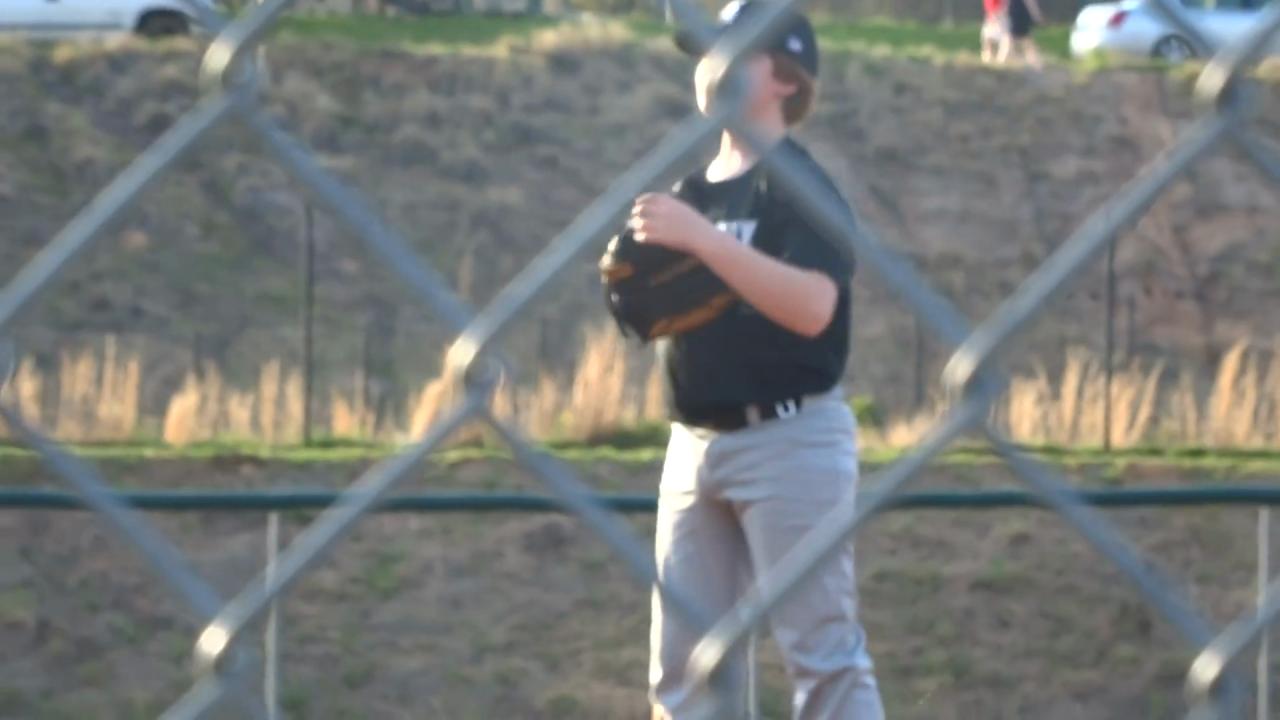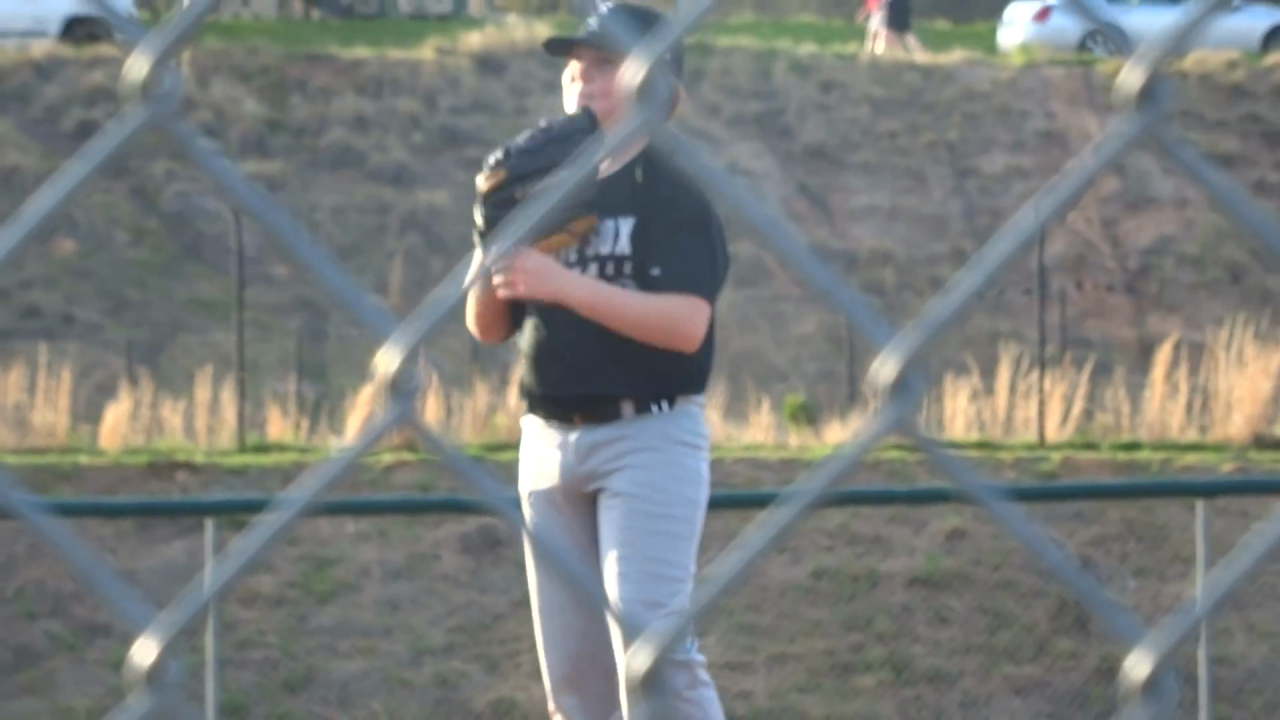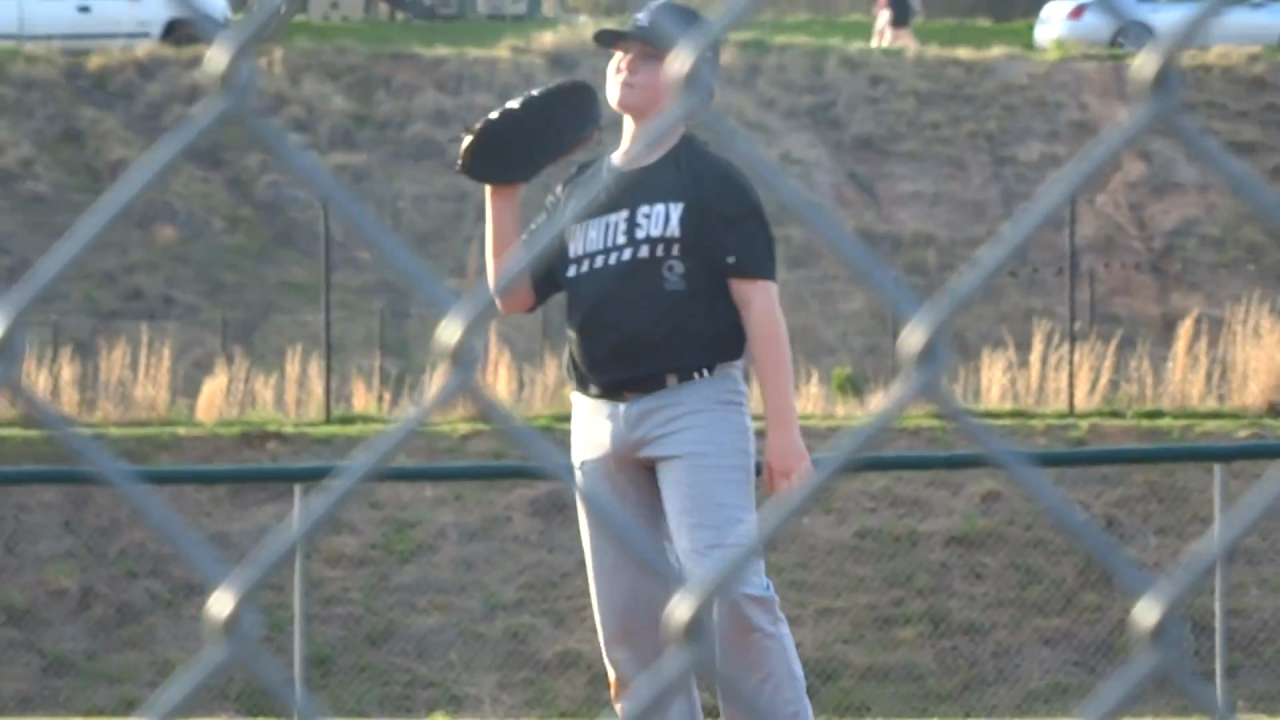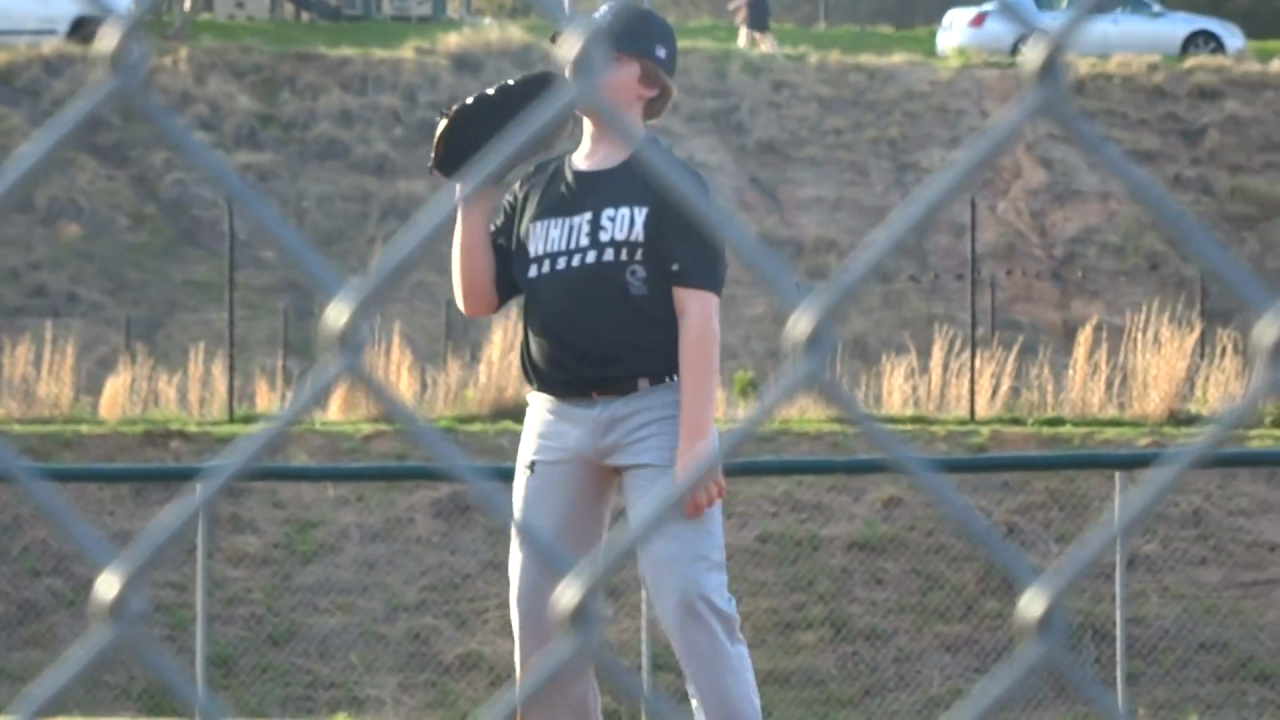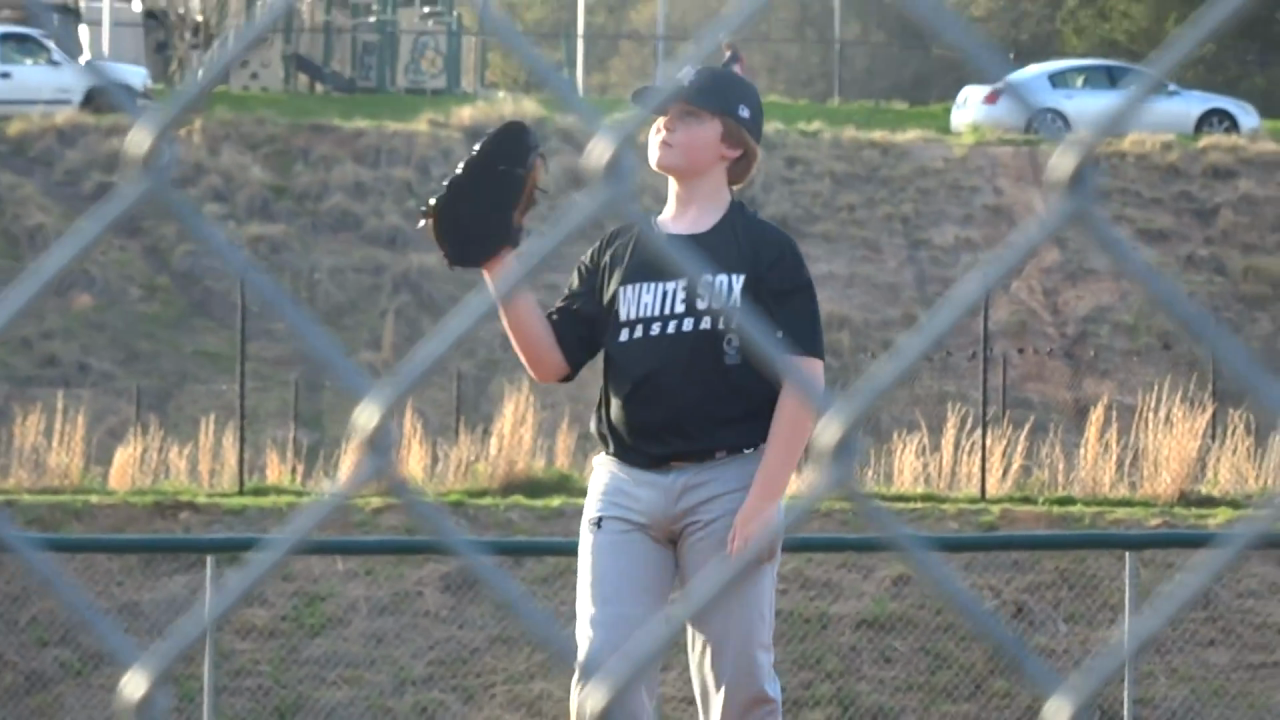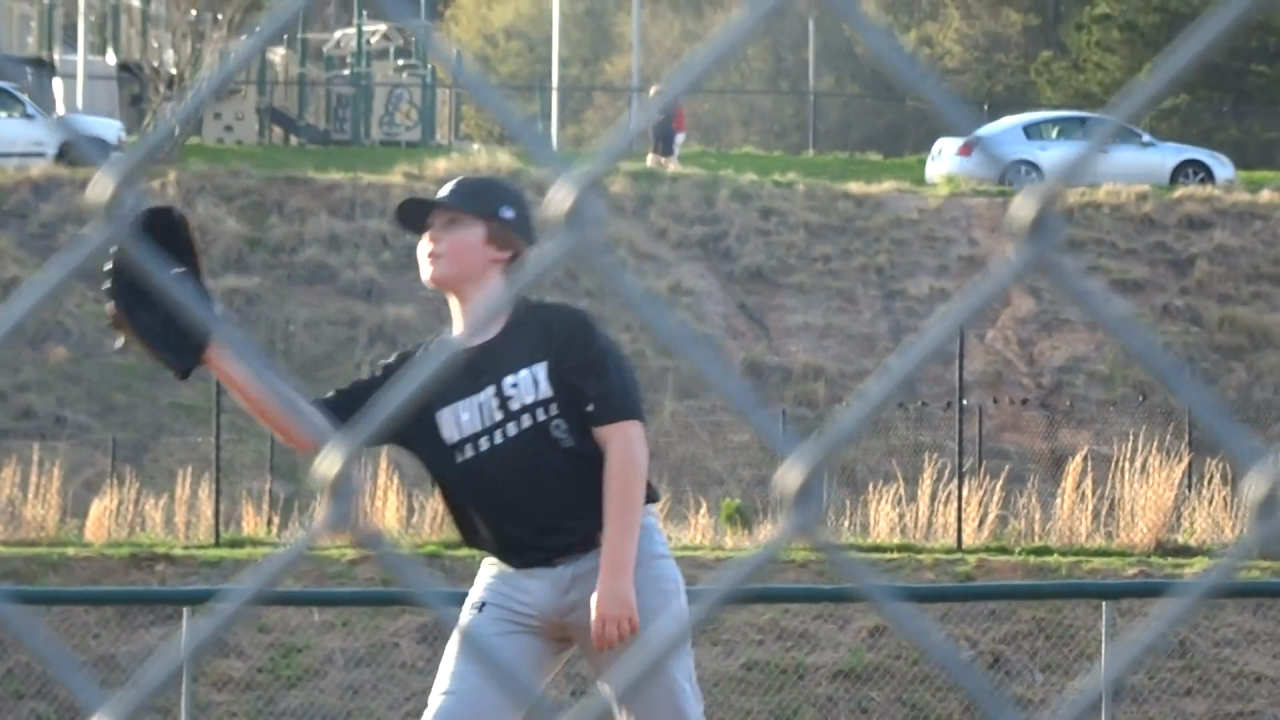
dt=0.5s
person 1, frame 1
left shoulder: (799, 185)
right shoulder: (693, 188)
left elbow: (811, 310)
left wrist: (699, 238)
left hip: (791, 438)
right hip: (694, 444)
left knee: (818, 650)
right knee: (684, 656)
person 1, frame 2
left shoulder: (671, 190)
left elbow: (686, 326)
right elbow: (486, 326)
left wrist: (563, 283)
right wrist: (495, 249)
left hip: (650, 435)
right hip: (548, 442)
right knee: (573, 661)
person 1, frame 3
left shoulder: (712, 178)
right shoulder: (576, 185)
left elbow: (758, 305)
right elbow: (516, 295)
left wrist: (783, 426)
right wrist: (502, 193)
left hip: (696, 404)
right hip: (599, 418)
left knee: (731, 588)
right knee: (628, 615)
person 1, frame 4
left shoulder: (672, 184)
right shoulder: (534, 187)
left elbow: (699, 314)
right elbow: (476, 299)
left wrist: (695, 438)
right wrist: (472, 192)
left hip: (653, 411)
right hip: (556, 419)
left knee: (693, 596)
right knee: (539, 611)
person 1, frame 5
left shoulder: (768, 251)
right shoulder: (616, 253)
left elbow: (802, 380)
right elbow: (550, 360)
left wrist: (762, 505)
right wrist: (495, 262)
left hip: (729, 482)
right hip: (625, 488)
right knee: (606, 667)
person 1, frame 6
left shoulder: (565, 332)
left elbow: (624, 443)
right elbow: (312, 429)
left wrist: (616, 576)
right wrist: (211, 350)
left hip: (623, 559)
right hip: (514, 582)
